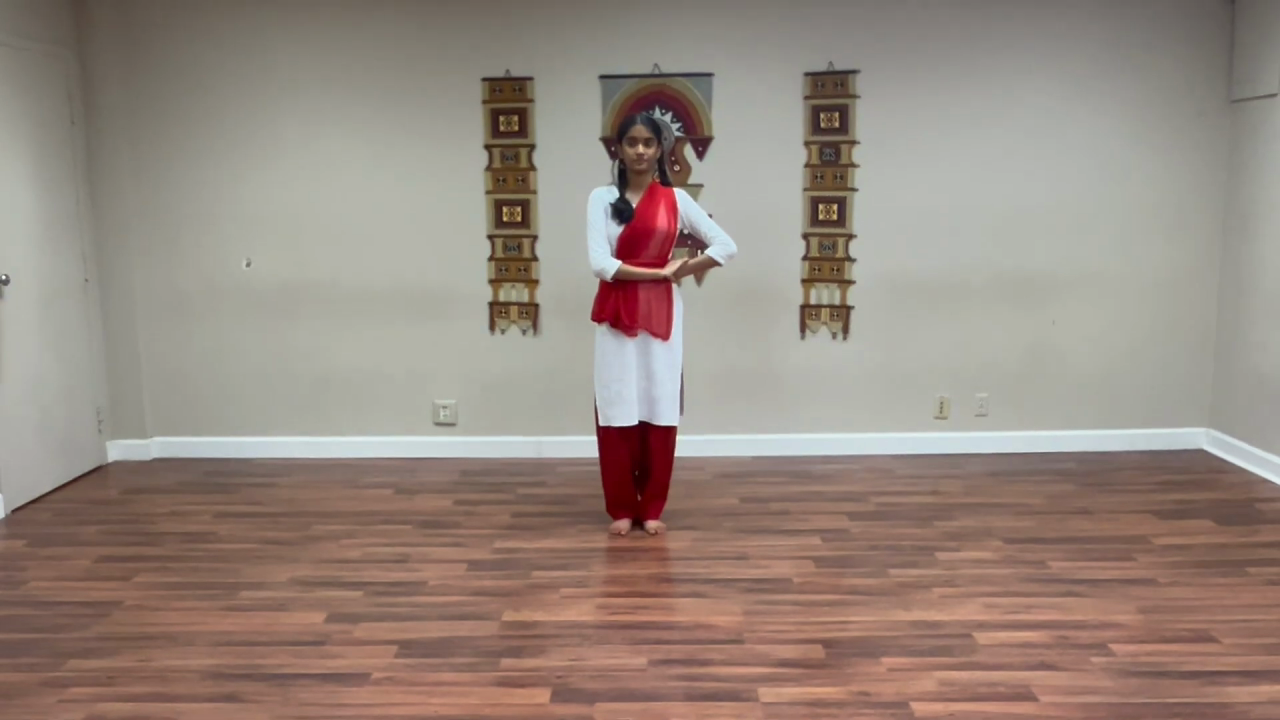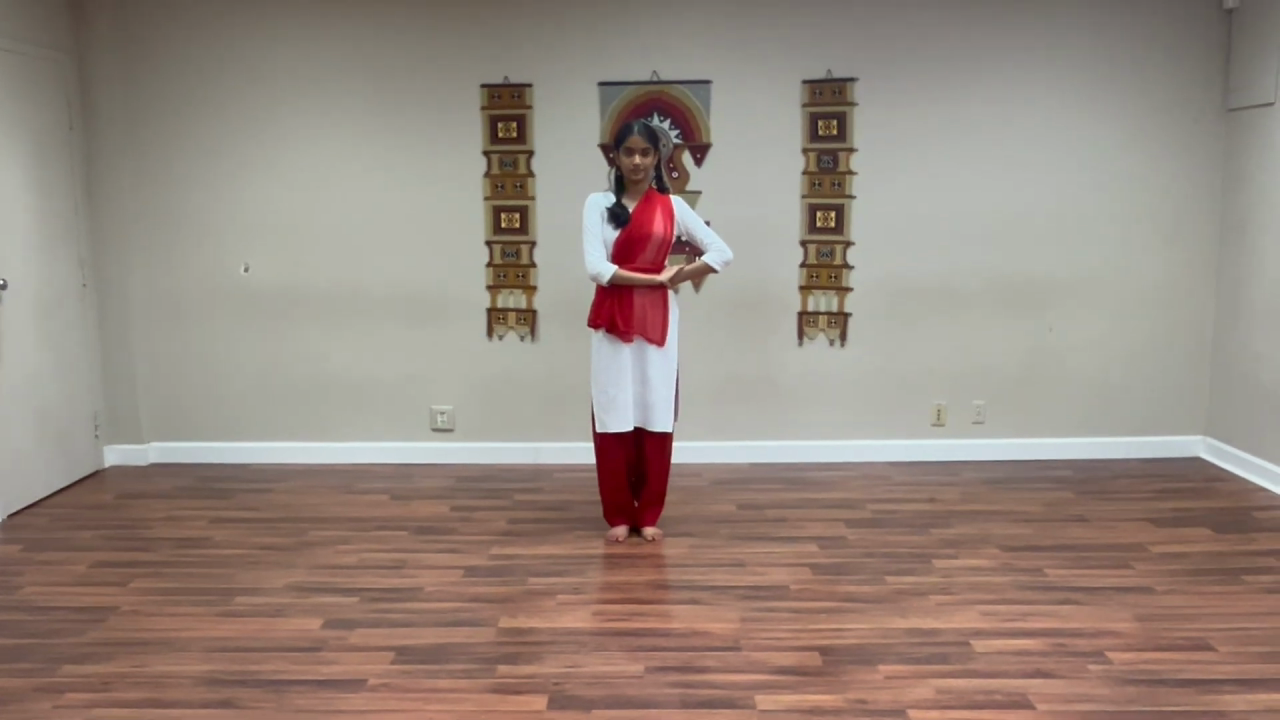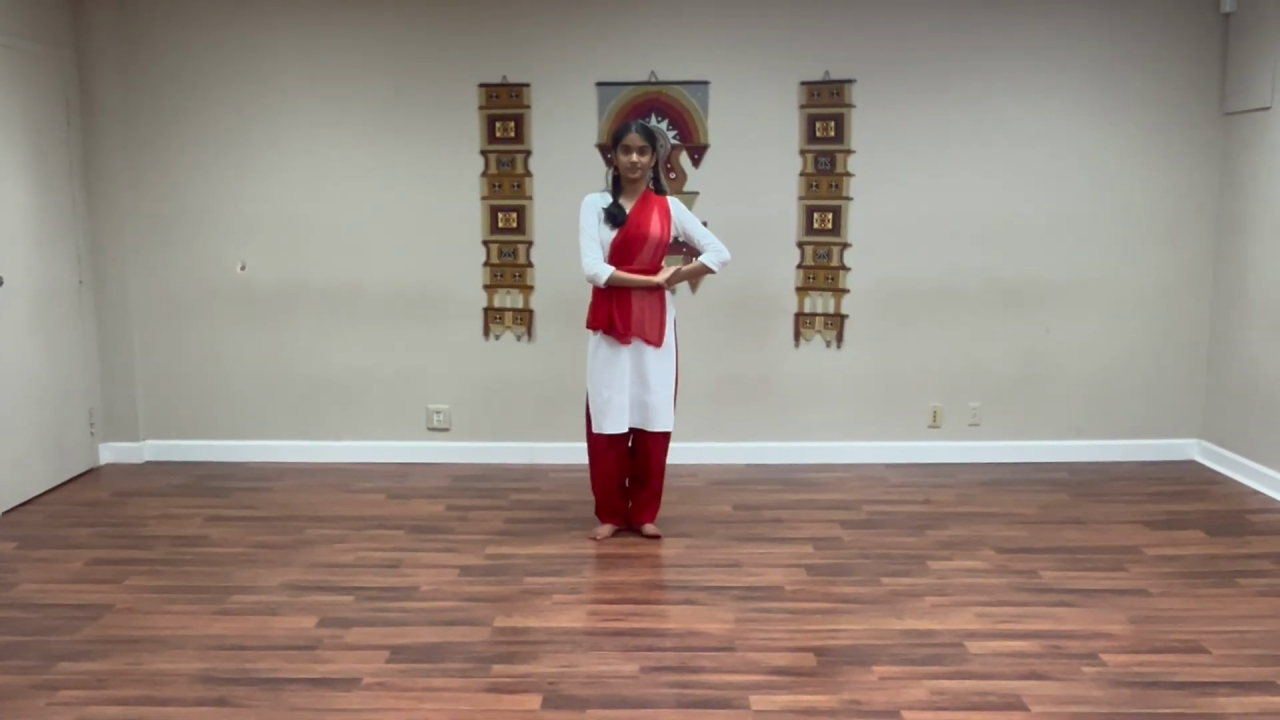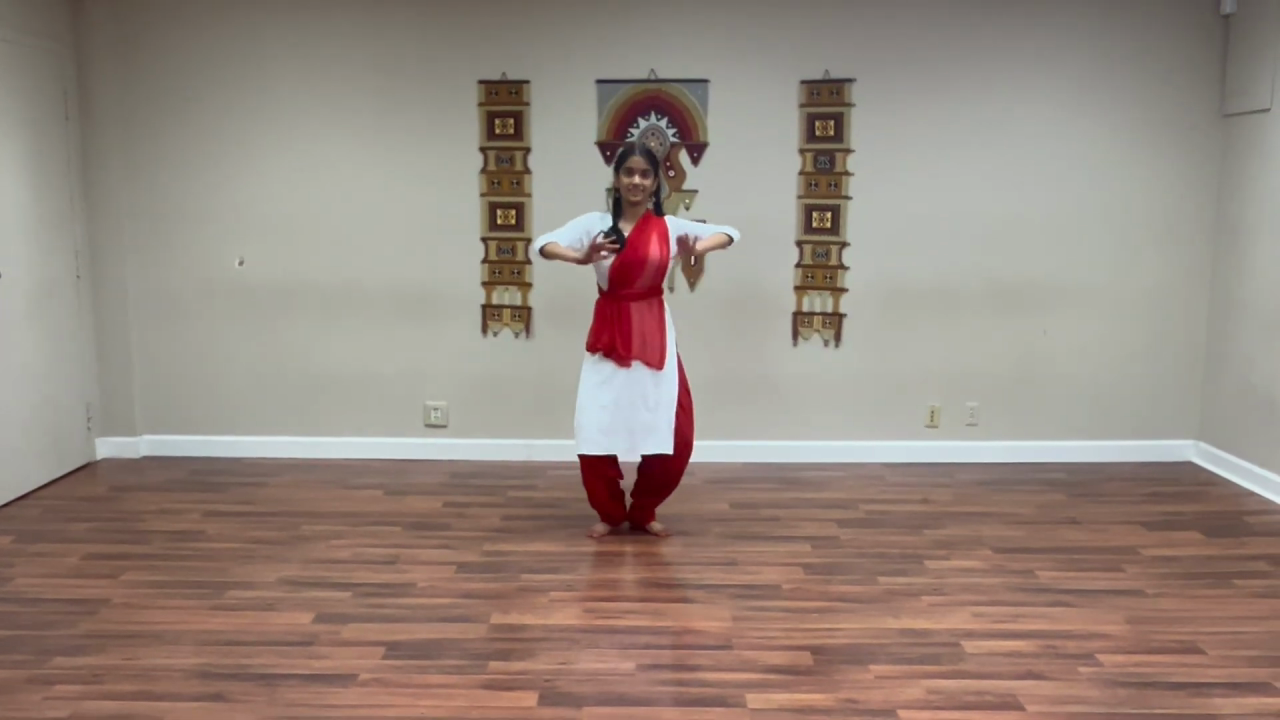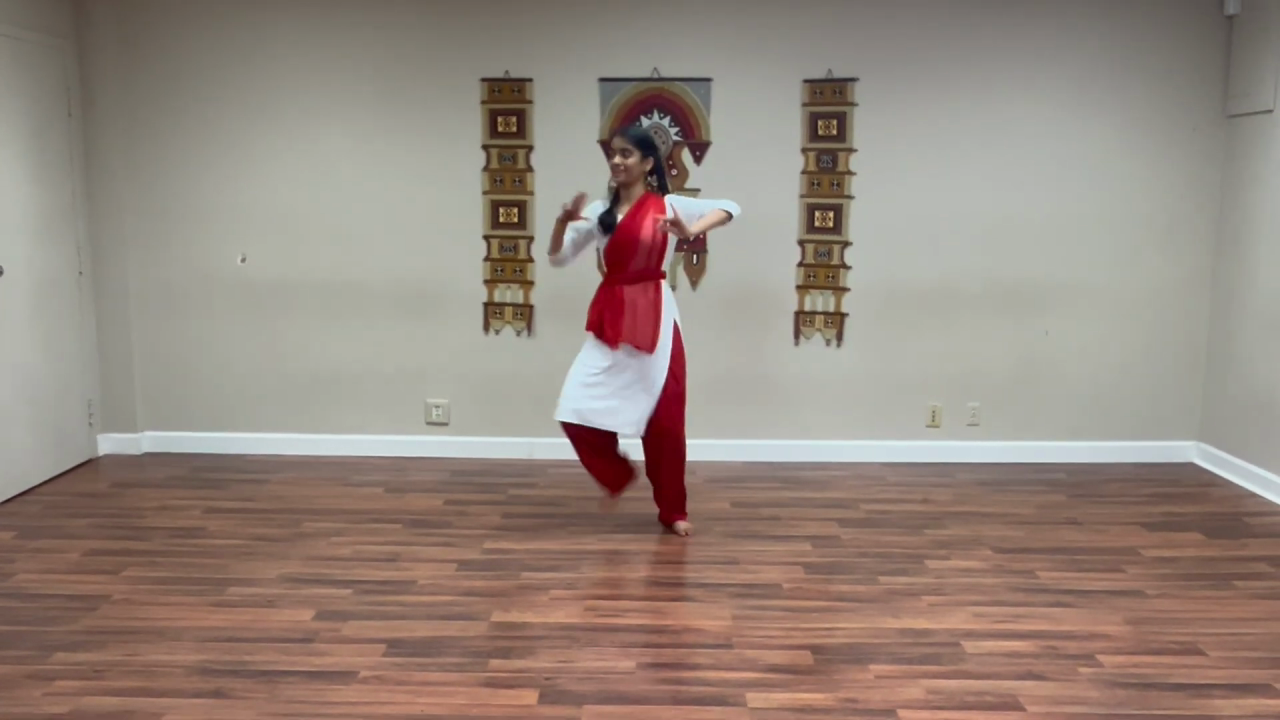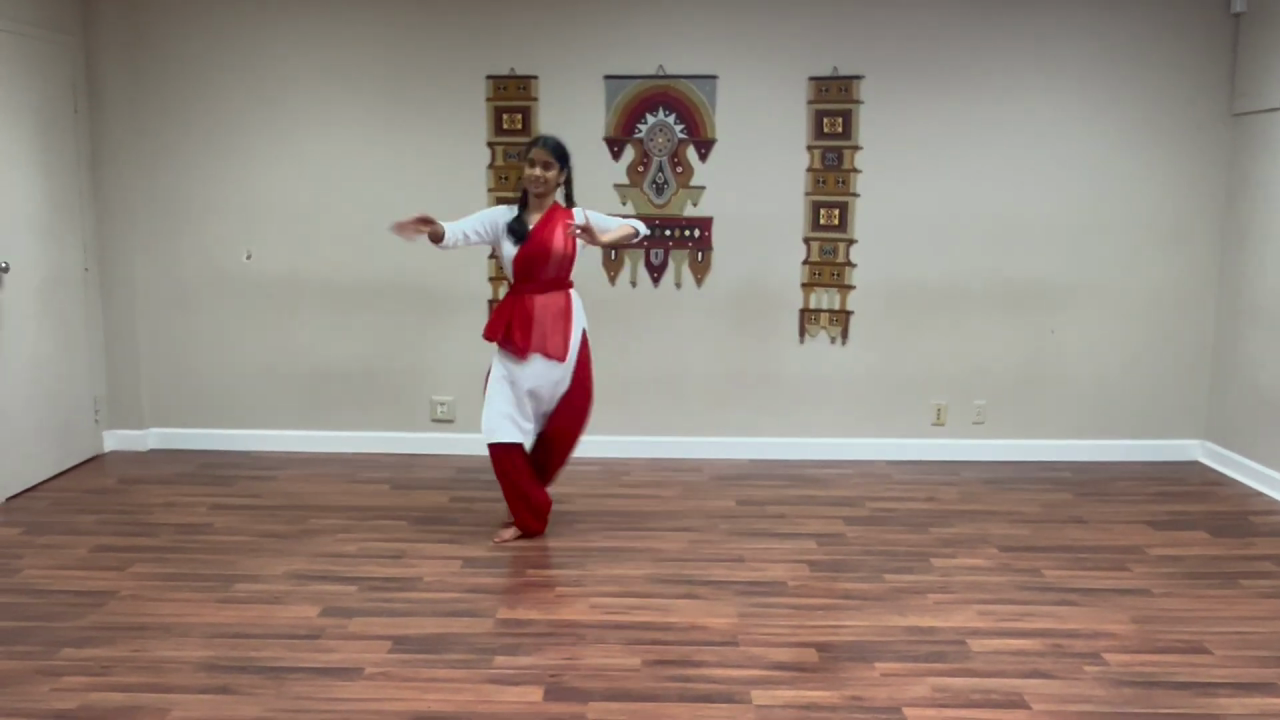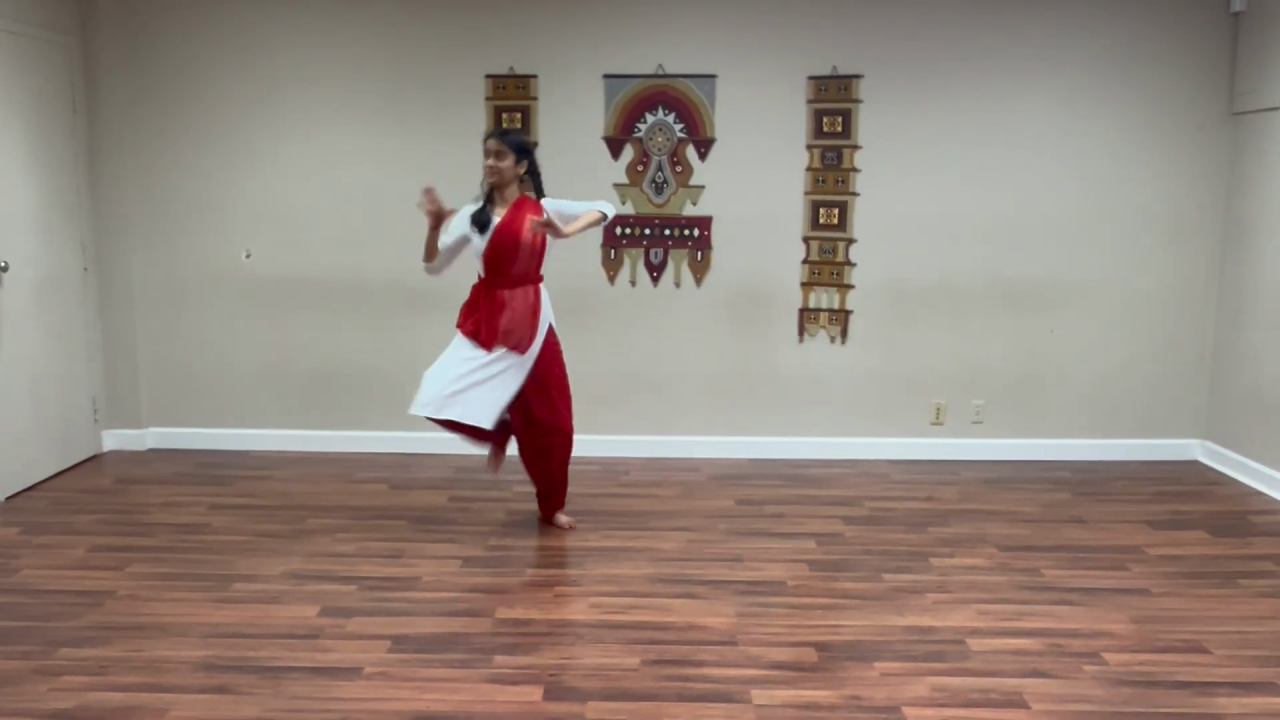
dt=0.7s
person 1, frame 1
left shoulder: (676, 199)
right shoulder: (601, 198)
left elbow: (725, 246)
right elbow: (600, 263)
left wrist: (680, 273)
right wrist: (659, 272)
left hip: (661, 313)
right hip: (616, 314)
left knee: (660, 408)
right knee: (617, 410)
left ankle: (651, 508)
right ankle: (621, 508)
person 1, frame 2
left shoulder: (672, 206)
right shoulder: (598, 203)
left elbow: (721, 253)
right elbow: (596, 267)
left wrist: (676, 278)
right wrist: (655, 278)
left hip: (657, 320)
right hip: (612, 320)
left knee: (656, 416)
right knee: (613, 417)
left ankle: (649, 515)
right ankle: (619, 515)
person 1, frame 3
left shoulder: (669, 207)
right shoulder: (595, 204)
left elbow: (719, 253)
right elbow: (592, 269)
left wrist: (672, 279)
right wrist: (652, 279)
left hip: (654, 321)
right hip: (609, 322)
left knee: (653, 419)
right knee: (607, 420)
left ankle: (644, 514)
right ankle: (610, 514)
person 1, frame 4
left shoulder: (669, 226)
right shoulder: (595, 224)
left elbow: (730, 232)
right elbow: (543, 244)
left wrist: (698, 248)
right wrist: (579, 257)
left hip: (655, 336)
right hip: (608, 338)
left knee: (674, 438)
right knee: (594, 436)
left ankle: (643, 511)
right ankle: (611, 513)
person 1, frame 5
left shoulder: (669, 207)
right shoulder: (598, 211)
left elbow: (727, 208)
right elbow: (557, 258)
left wrist: (691, 231)
right wrist: (565, 222)
left hip: (655, 318)
right hip: (609, 319)
left knee: (664, 422)
right knee: (578, 411)
left ankle: (673, 511)
right ankle: (616, 475)
person 1, frame 6
left shoulder: (578, 219)
right shoulder: (500, 218)
left elbow: (637, 227)
right elbow: (450, 235)
left wrist: (603, 238)
right wrist: (428, 227)
left hip: (562, 328)
right hip: (514, 329)
left knee: (560, 428)
right knee: (506, 427)
left ankle: (530, 507)
right ankle: (528, 516)
person 1, frame 7
left shoulder: (546, 210)
right shoulder: (472, 215)
left elbow: (603, 210)
right elbow: (433, 266)
left wrist: (564, 232)
right wrist: (435, 224)
left hip: (530, 321)
right hip: (483, 321)
left knee: (548, 422)
right knee: (440, 399)
left ankle: (552, 506)
right ankle: (498, 431)
